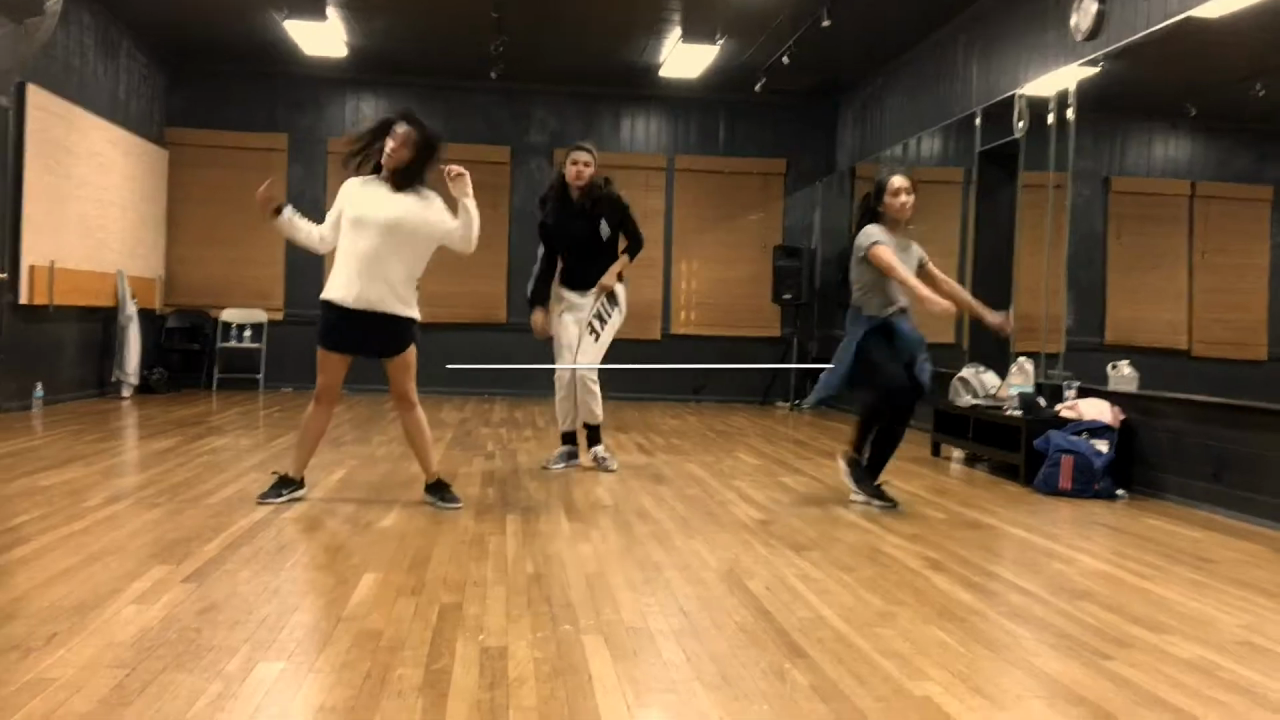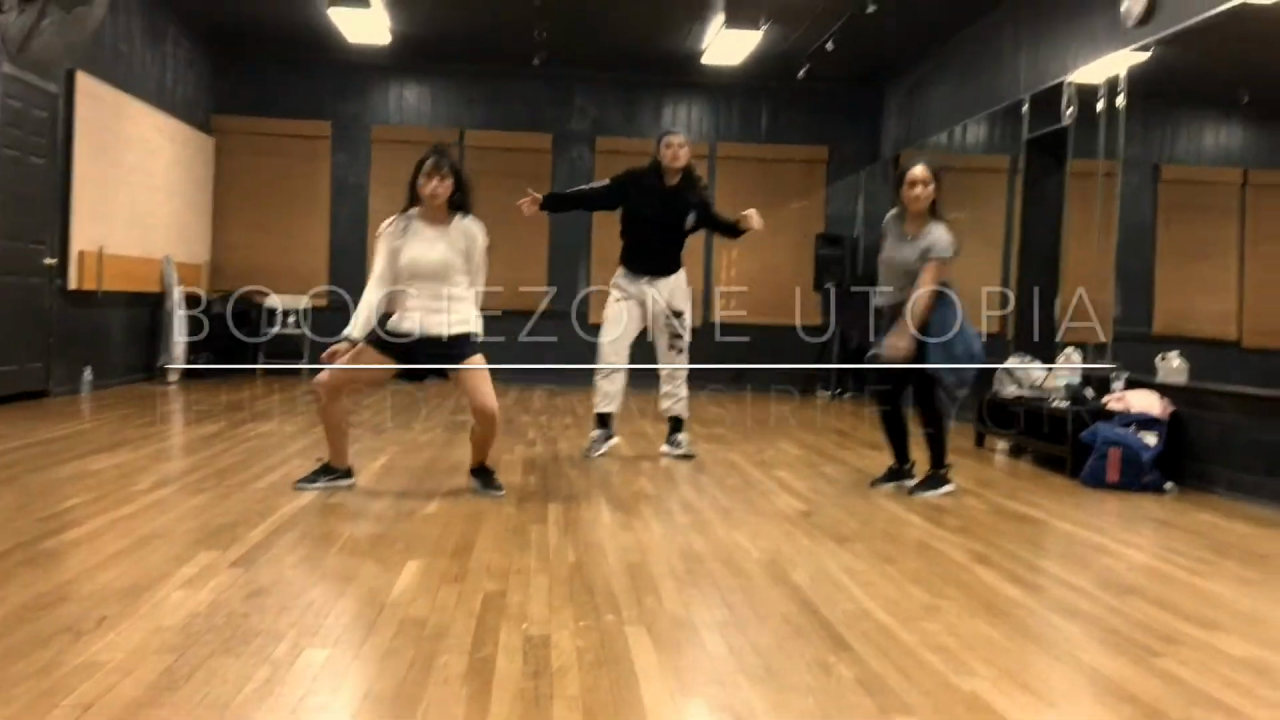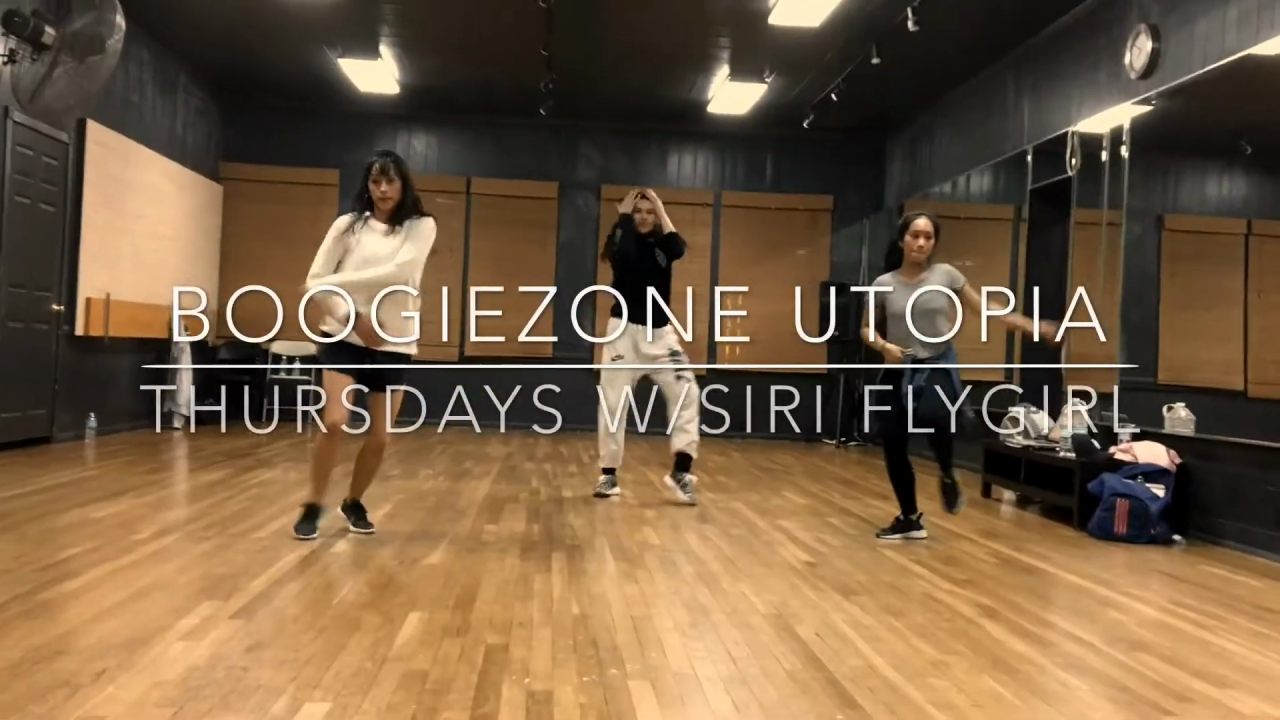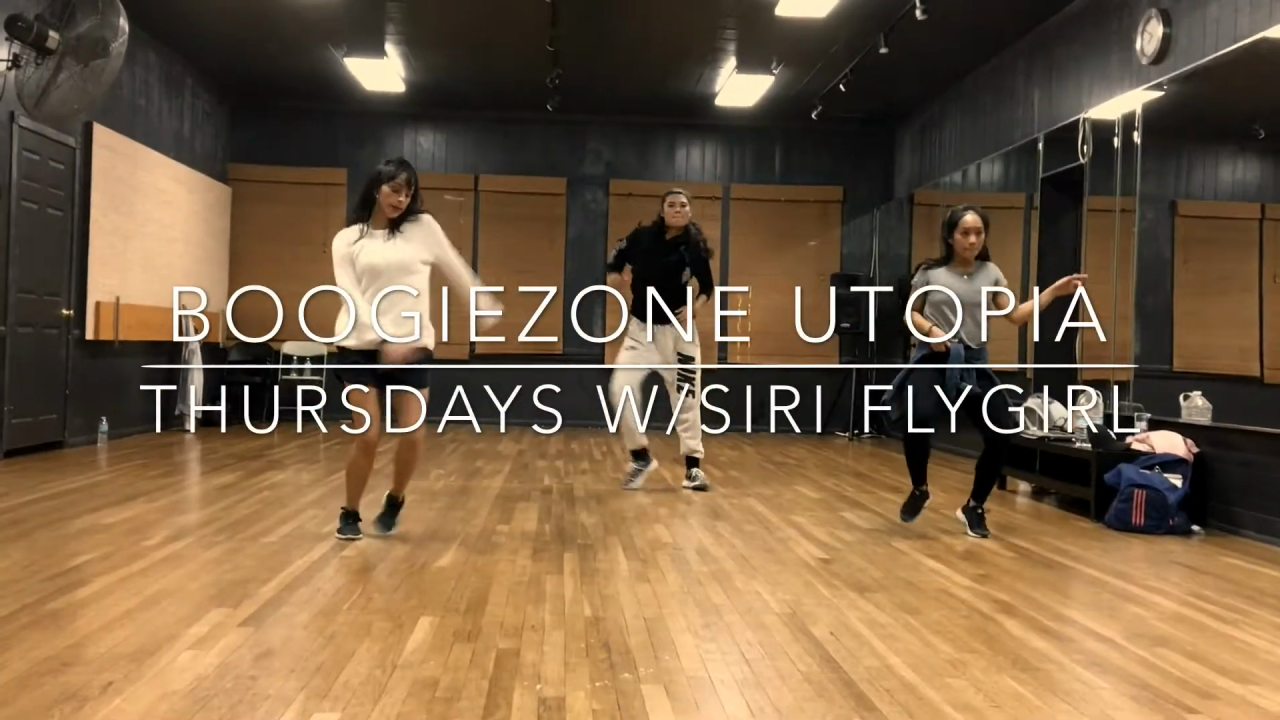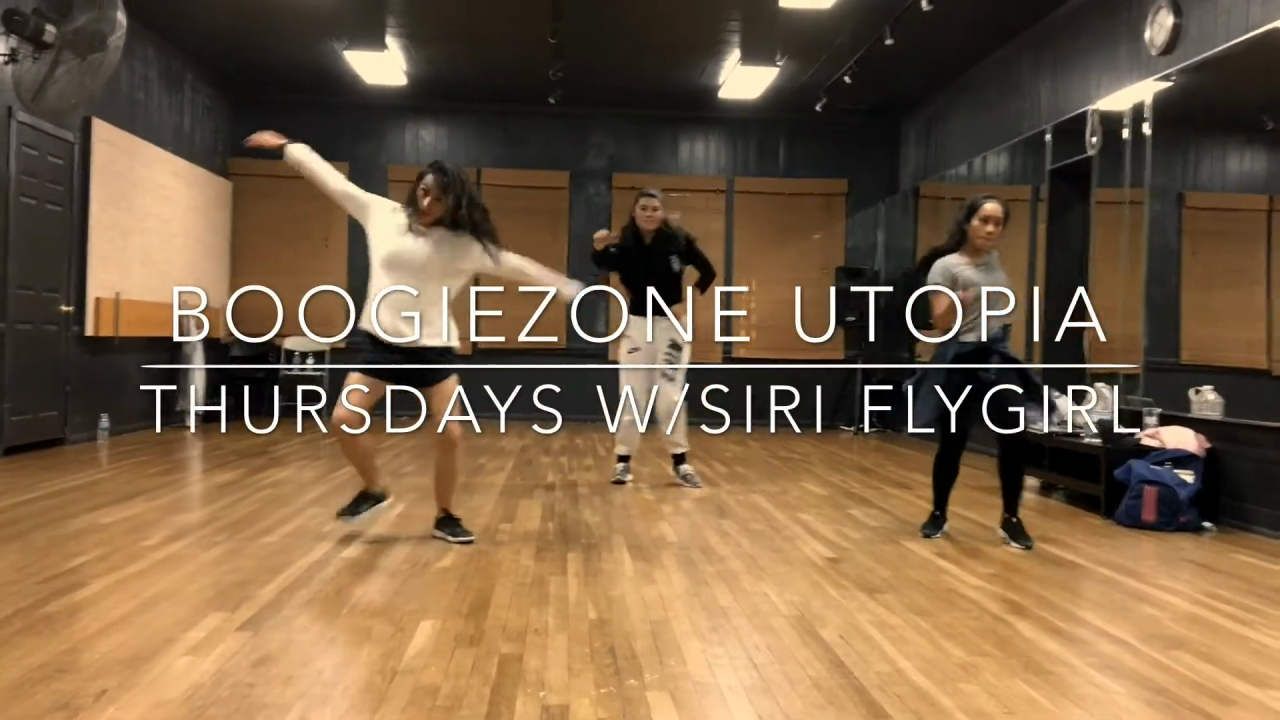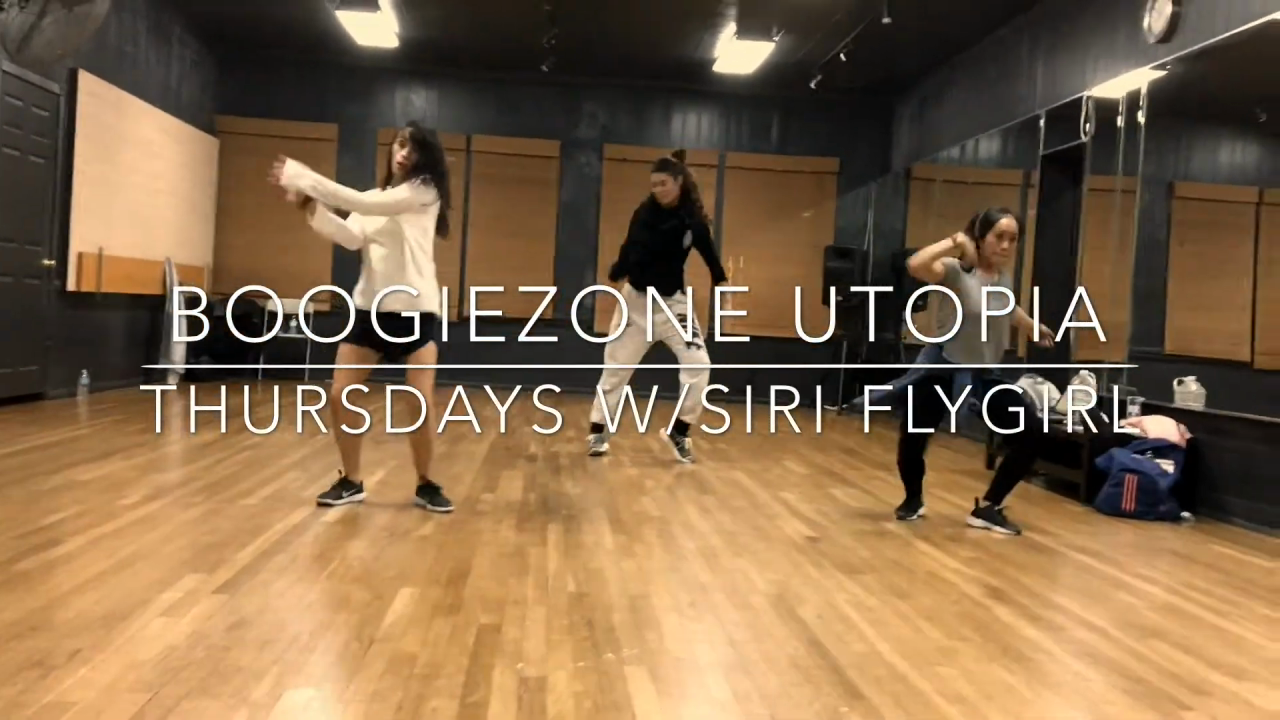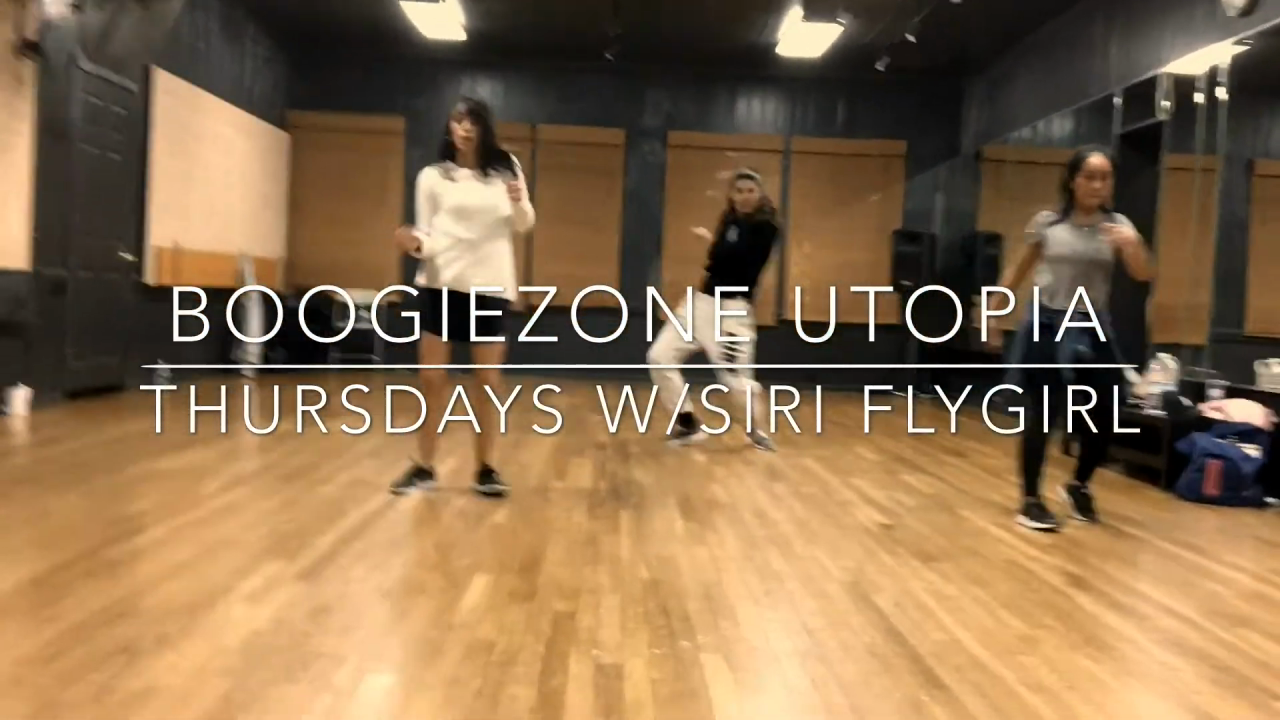
dt=0.7s
person 1, frame 1
left shoulder: (425, 203)
right shoulder: (354, 188)
left elbow: (466, 244)
right elbow: (323, 241)
left wrist: (463, 196)
right wrist: (280, 211)
left hip: (394, 311)
right hip: (341, 305)
left knee: (406, 399)
right knee: (324, 395)
left ankle: (434, 483)
right ankle: (292, 479)
person 1, frame 2
left shoulder: (469, 231)
right shoulder: (395, 228)
left elbow: (473, 292)
right elbow: (378, 285)
left wrist: (468, 332)
right wrist: (352, 337)
left hip: (454, 334)
right hip: (402, 331)
left knee: (487, 410)
right knee: (326, 384)
left ankle: (480, 469)
right ankle: (338, 468)
person 1, frame 3
left shoulder: (422, 227)
right shoulder: (348, 226)
left elbow: (394, 273)
right elbow: (316, 275)
left wrist: (332, 284)
right wrist: (350, 316)
left hip: (394, 345)
right hip: (344, 339)
left knee: (379, 438)
right knee: (335, 423)
left ankle: (354, 502)
right ankle: (313, 506)
person 1, frame 4
left shoulder: (422, 228)
right shoulder: (347, 240)
left elbow: (456, 270)
right elbow: (351, 299)
left wrist: (484, 307)
right wrist: (384, 339)
left hip: (411, 347)
right hip: (360, 347)
left knee: (412, 437)
right knee: (366, 437)
left ankle: (394, 499)
right ankle: (350, 514)
person 1, frame 5
left shoulder: (463, 244)
right shoulder: (384, 215)
left elbow: (510, 264)
right elbow: (335, 184)
left wrist: (566, 288)
right wrist: (287, 148)
left hip: (433, 348)
right hip: (379, 343)
left knee: (450, 435)
right knee: (346, 423)
left ankle: (445, 517)
right ankle: (374, 489)
person 1, frame 6
left shoulder: (424, 191)
right shoulder: (374, 199)
left elbow: (364, 203)
right elbow: (351, 235)
left wrist: (305, 177)
right wrist: (310, 204)
left hip: (415, 309)
right hip: (368, 308)
left knee: (422, 404)
right knee: (340, 395)
left ankle: (426, 484)
right ankle: (351, 481)
person 1, frame 7
left shoulder: (507, 171)
right shoulder: (433, 177)
left elbow: (524, 222)
right elbow: (427, 231)
left wrist: (520, 208)
right wrist: (416, 242)
left hip: (492, 289)
right hip: (441, 286)
left knee: (488, 381)
right knee: (431, 379)
left ankle: (486, 468)
right ankle: (424, 468)
person 2, frame 1
left shoulder: (911, 246)
right shoulder: (871, 234)
left elbow: (943, 283)
right elbow: (898, 273)
left wrist: (984, 313)
right wrist: (926, 297)
left hip: (896, 330)
right hip: (867, 330)
left knee: (903, 406)
right knee: (894, 388)
left ankle: (868, 482)
right ankle: (855, 457)
person 2, frame 2
left shoulder: (939, 238)
right shoulder: (892, 220)
left elbow: (924, 291)
left wrist: (904, 334)
right wrist: (881, 299)
left hip: (923, 319)
right hip: (891, 314)
left knee: (925, 394)
right knee: (886, 395)
left ankle: (940, 473)
right ankle: (902, 465)
person 2, frame 3
left shoulder: (945, 274)
right shoulder: (883, 285)
left elbow: (980, 308)
right elbow: (868, 329)
left wrist: (1027, 326)
right wrist: (881, 345)
left hip: (937, 366)
right hip: (900, 371)
left knee: (933, 421)
right knee: (893, 446)
left ankle: (948, 478)
right ankle: (910, 519)
person 2, frame 4
left shoulder: (990, 273)
right shoulder: (929, 273)
left elbow: (1016, 315)
right elbow: (911, 312)
left wrist: (1055, 290)
right wrist: (930, 329)
left hip: (974, 363)
right hip: (933, 360)
left knee: (1000, 438)
right knee: (914, 425)
left ankle: (974, 507)
right ankle: (919, 490)
person 2, frame 5
left shoulder: (993, 259)
right shoulder: (945, 267)
right elbow: (939, 320)
right wrist: (956, 305)
left hip: (997, 358)
right hip: (959, 359)
left knee: (1013, 436)
right knee: (952, 442)
left ankle: (1011, 519)
right ankle: (938, 514)
person 2, frame 6
left shoulder: (1003, 279)
right shoulder: (956, 270)
right elbow: (916, 267)
left wrist: (1036, 329)
right wrist: (951, 244)
left hip: (988, 377)
right hip: (945, 372)
left knee: (1031, 438)
right knee: (911, 445)
left ankle: (988, 506)
right ankle: (913, 498)
person 2, frame 7
left shoulder: (1117, 225)
right shoulder: (1047, 223)
left elbow: (1144, 273)
right elbow: (1020, 269)
left wrist: (1132, 245)
left hip: (1091, 328)
right hip: (1046, 324)
left knee: (1103, 415)
right knee: (1040, 416)
left ankle: (1078, 485)
right ankle: (1030, 501)
person 3, frame 1
left shoulder: (609, 202)
right shoulder: (553, 207)
left elbow: (635, 242)
right elbow: (546, 259)
left wrist: (614, 272)
right wrist: (537, 305)
left hip: (605, 295)
right hip: (569, 297)
left knee: (586, 367)
right knee: (566, 372)
left ankle: (596, 443)
right ankle: (569, 446)
person 3, frame 2
left shoulder: (694, 196)
right shoulder: (636, 182)
left elbow: (714, 223)
right elbow: (595, 195)
left wrist: (743, 223)
right wrist: (547, 201)
left hip: (669, 283)
right hip: (628, 281)
left knee: (674, 362)
right knee: (610, 351)
left ankle: (676, 434)
right ankle: (603, 429)
person 3, frame 3
left shoulder: (664, 242)
right shoulder: (619, 244)
left elbow: (675, 250)
right elbow: (624, 259)
left wrist: (661, 210)
right wrist: (622, 216)
left hip: (660, 332)
right hip: (624, 330)
left knee: (688, 396)
right knee: (613, 405)
left ankle: (681, 471)
right ankle: (608, 475)
person 3, frame 4
left shoulder: (695, 249)
right shoulder: (642, 237)
left elbow: (707, 287)
right elbow: (619, 252)
left wrist: (696, 306)
right wrist: (613, 273)
left hip: (678, 330)
right hip: (641, 329)
left knee: (687, 400)
right knee: (621, 388)
left ankle: (693, 467)
right ankle: (640, 458)
person 3, frame 5
left shoulder: (678, 241)
right shoulder: (626, 245)
left elbow: (707, 273)
right elbow: (605, 260)
left wrist: (685, 305)
right wrist: (599, 247)
left hip: (673, 324)
right hip: (637, 325)
left knee: (668, 397)
right knee: (632, 397)
left ankle: (679, 461)
right ankle: (624, 461)
person 3, frame 6
left shoulder: (694, 219)
right shoulder: (645, 213)
left elbow: (710, 257)
right wrist: (615, 275)
left hip: (673, 302)
right hip: (636, 299)
left knee: (698, 367)
right knee: (616, 367)
left ankle: (679, 431)
right ankle: (598, 432)
person 3, frame 7
left shoulder: (765, 227)
right shoulder: (732, 222)
left elbow: (730, 254)
right elbow: (723, 258)
left wrist: (711, 239)
left hip: (733, 310)
right hip: (702, 301)
left knee: (738, 382)
right knee: (659, 356)
left ankle: (755, 427)
right ankle: (687, 422)
